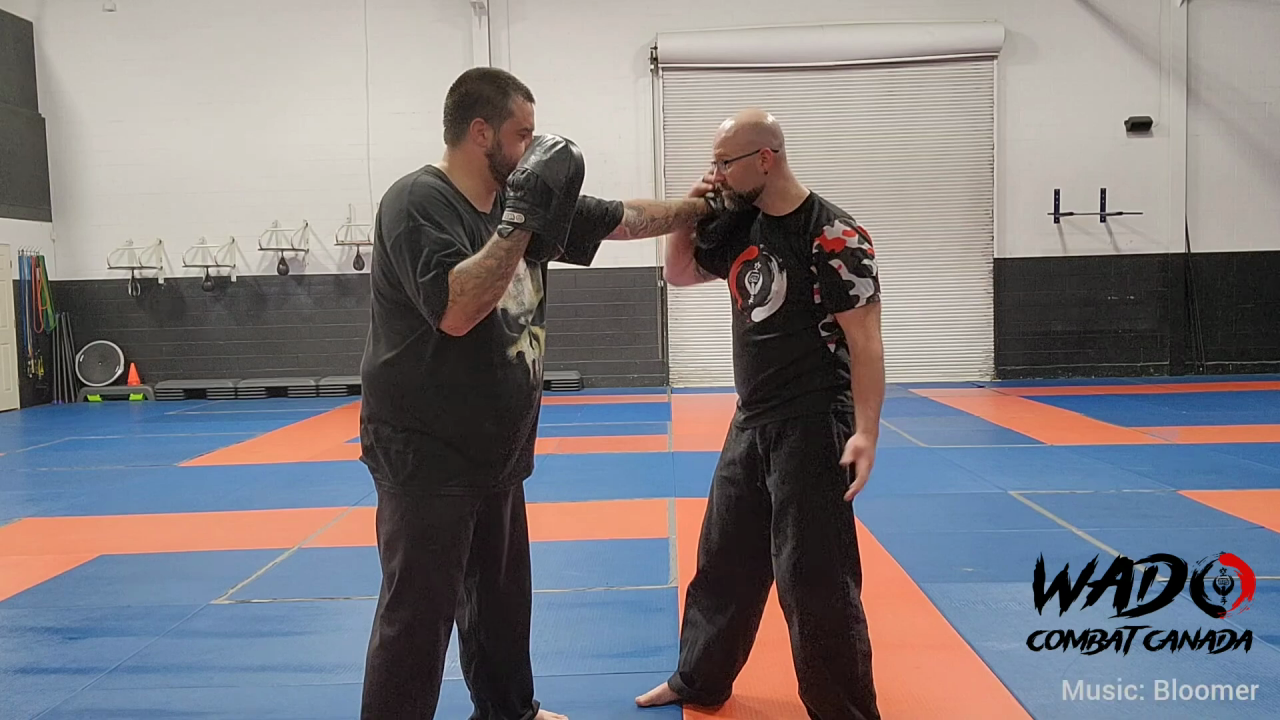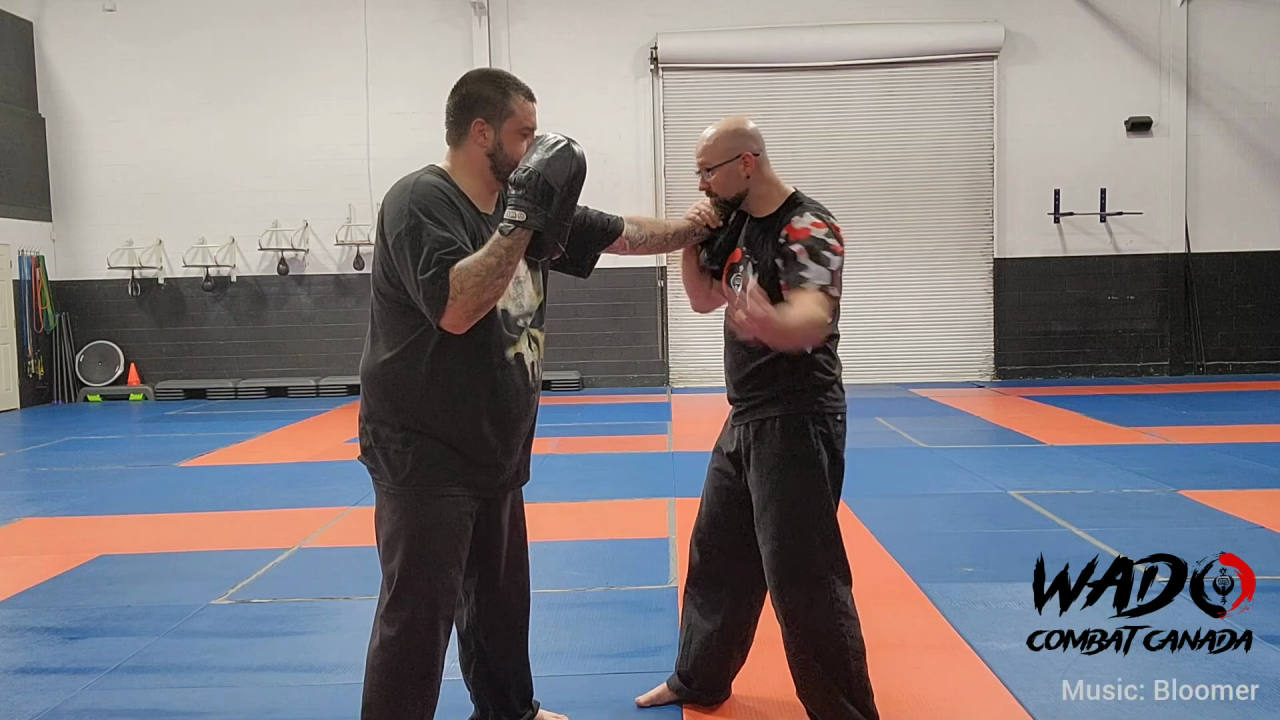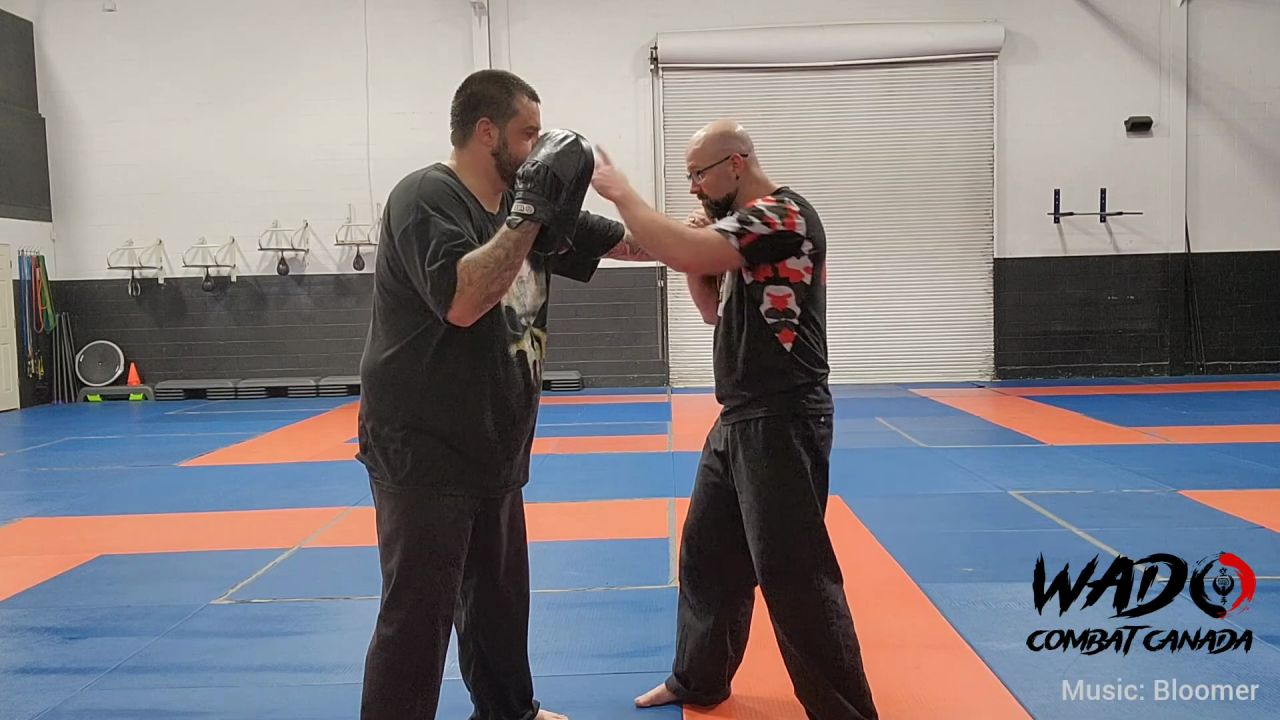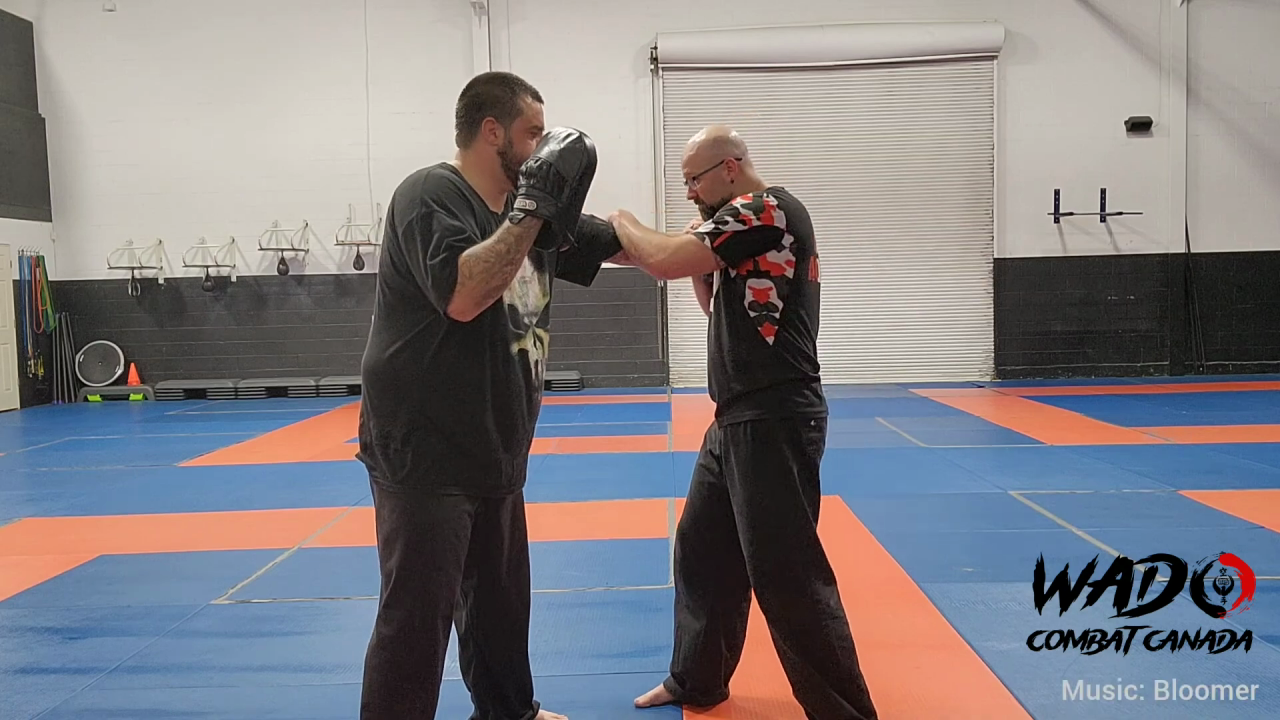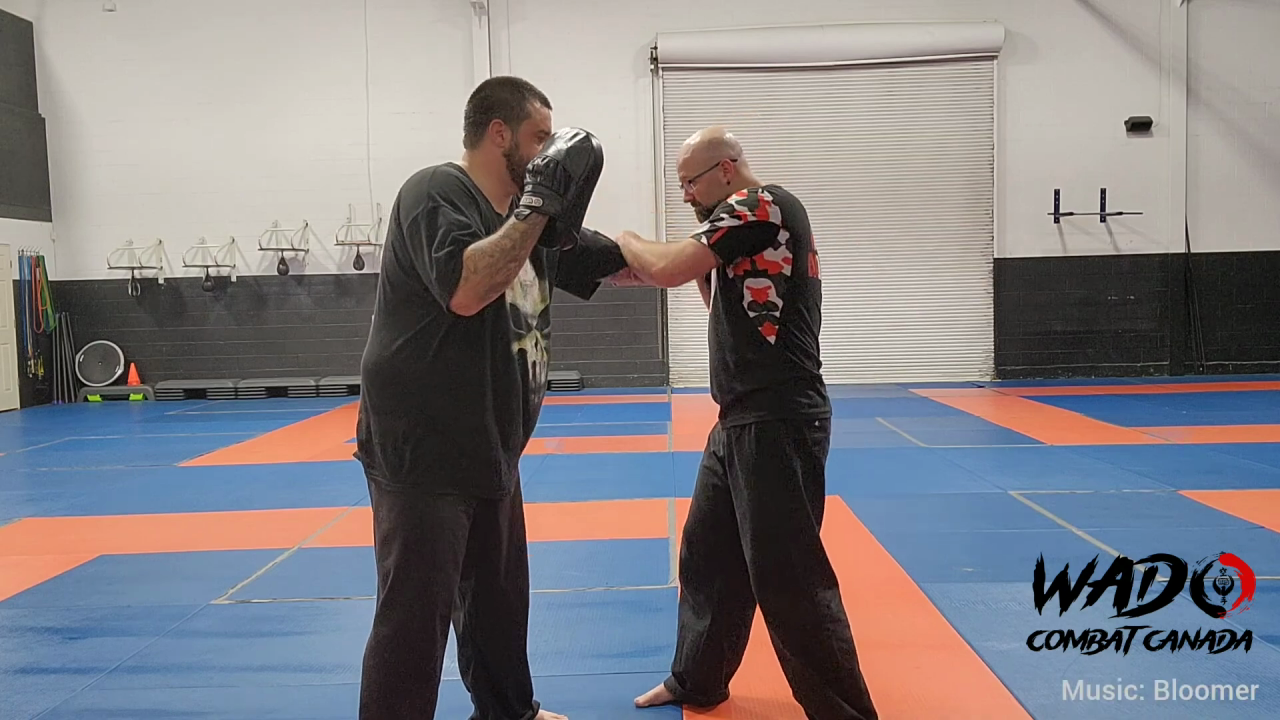
dt=0.3s
person 1, frame 1
left shoulder: (518, 198)
right shoulder: (418, 203)
left elbow: (621, 219)
right elbow: (455, 310)
left wrist: (701, 207)
right wrist: (520, 220)
left hip: (494, 449)
right hip: (426, 454)
left knee: (501, 596)
right knee: (418, 615)
person 1, frame 2
left shoulder: (517, 200)
right shoulder: (420, 201)
left elbow: (619, 232)
right elbow: (456, 309)
left wrist: (698, 227)
right wrist: (520, 220)
left hip: (492, 449)
right hip: (425, 454)
left knee: (501, 598)
right knee: (418, 615)
person 1, frame 3
left shoulder: (522, 204)
right shoulder: (425, 197)
left elbow: (618, 238)
right elbow: (462, 301)
right wrist: (529, 213)
left hip: (492, 451)
right hip: (423, 454)
left knee: (500, 598)
right knee: (417, 615)
person 1, frame 4
left shoulder: (525, 204)
right shoulder: (430, 195)
left elbow: (621, 243)
right elbow: (464, 296)
right wrist: (531, 210)
left hip: (493, 451)
right hip: (424, 453)
left knee: (501, 597)
right knee: (418, 615)
person 1, frame 5
left shoulder: (526, 215)
right shoulder: (436, 192)
left elbow: (624, 262)
right elbow: (465, 291)
right wrist: (536, 206)
left hip: (490, 450)
right hip: (422, 451)
left knee: (500, 596)
right knee: (415, 615)
person 2, frame 1
left shoulder: (832, 233)
right shoulder: (742, 222)
left elbow: (864, 340)
right elbow: (679, 273)
left wrist: (864, 433)
left hip: (811, 429)
right hip: (751, 425)
left knee: (815, 579)
right knee: (723, 560)
person 2, frame 2
left shoulder: (807, 226)
right shoulder: (740, 226)
left elbow: (811, 320)
right elbow: (702, 298)
left wrist: (771, 324)
right wrist: (692, 239)
left hip: (795, 424)
right hip: (745, 421)
left knee: (802, 576)
right knee: (717, 556)
person 2, frame 3
left shoulder: (784, 214)
right shoulder: (740, 224)
left elbow: (680, 250)
right elbow: (718, 312)
left wrist: (619, 191)
right wrist: (697, 264)
left hip: (782, 423)
right hip: (741, 419)
left knee: (794, 573)
right knee: (707, 554)
person 2, frame 4
left shoulder: (769, 210)
right shoulder: (746, 227)
left elbow: (663, 260)
left wrist: (623, 221)
right wrist: (702, 265)
left hip: (775, 422)
right hip: (738, 419)
left knee: (786, 575)
right knee: (703, 553)
person 2, frame 5
left shoulder: (763, 206)
right shoulder: (748, 226)
left elbow: (666, 269)
left wrist: (627, 242)
right wrist: (705, 275)
left hip: (778, 423)
right hip: (743, 420)
left knee: (787, 577)
right knee: (707, 556)
